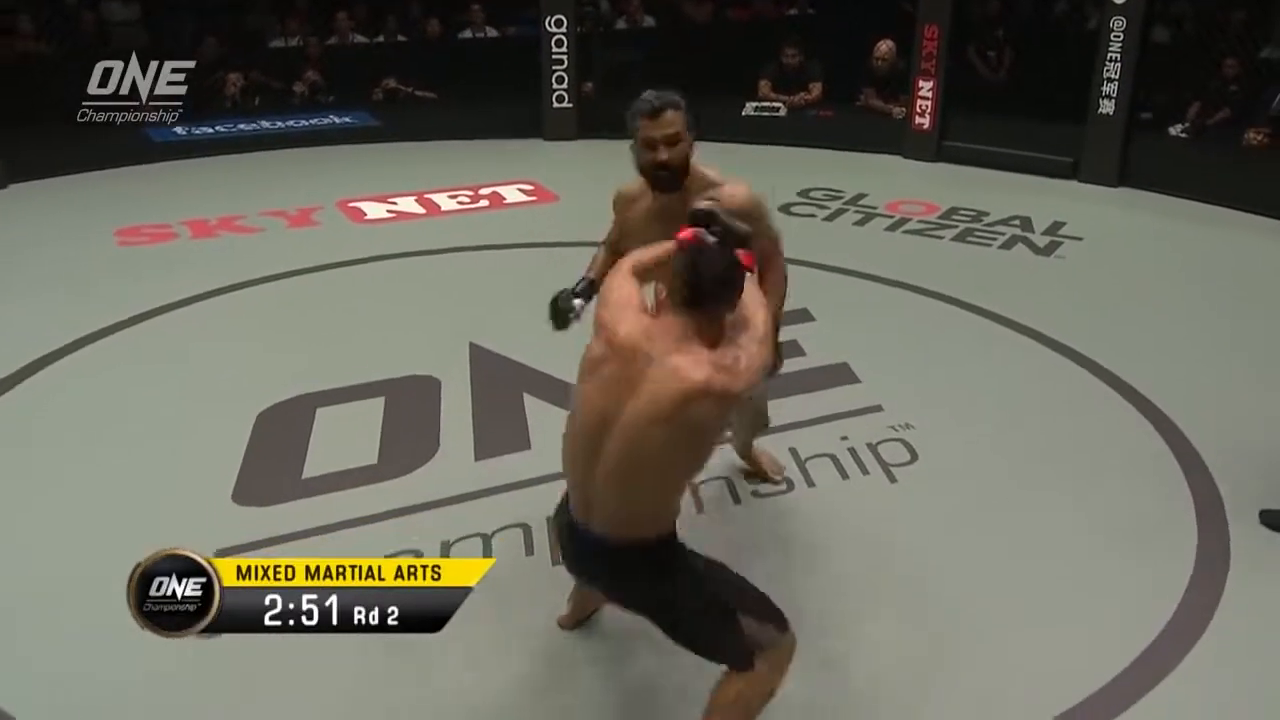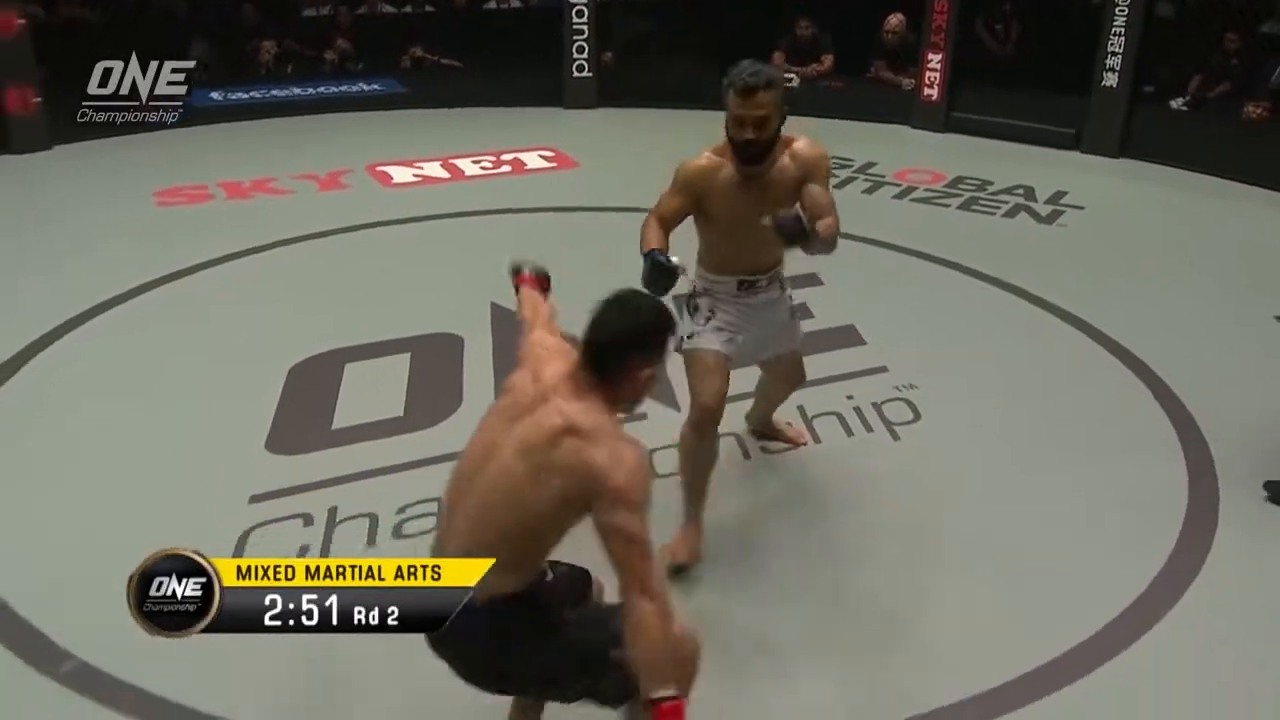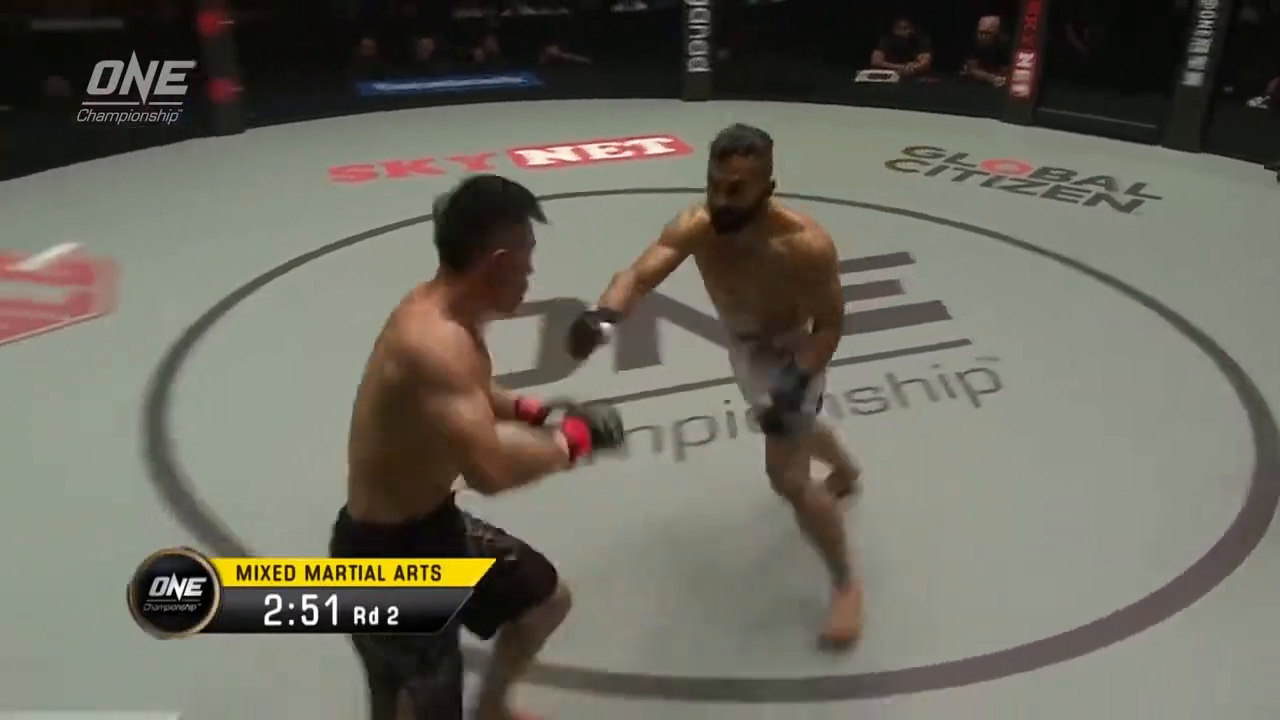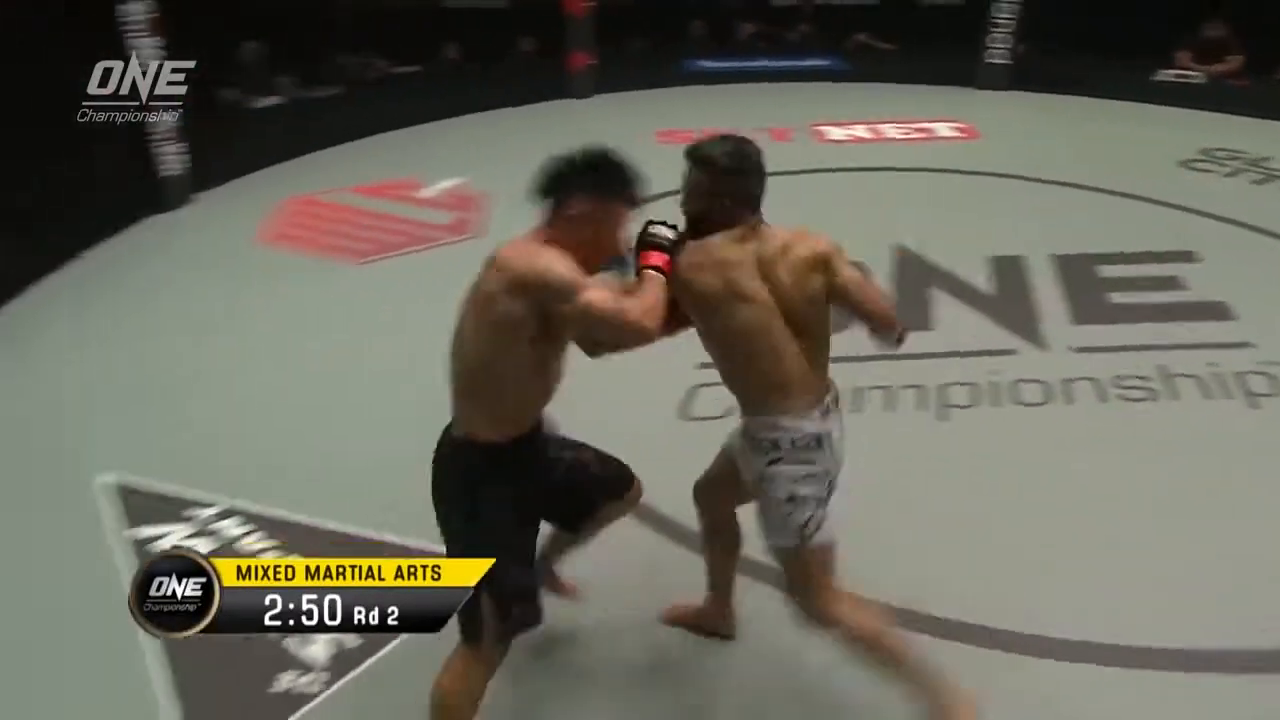
dt=0.4s
person 1, frame 1
left shoulder: (622, 315)
right shoulder: (719, 382)
left elbow: (628, 264)
right elbow: (759, 326)
left wrist: (690, 239)
right wrist: (741, 259)
left hip: (573, 535)
right hip: (638, 565)
right knee: (772, 646)
left ankle: (580, 606)
person 1, frame 2
left shoulder: (544, 360)
right shoulder: (612, 458)
left elbow: (537, 314)
right elbow: (646, 597)
left wrist: (528, 283)
right hip: (483, 628)
left knee: (577, 591)
right knee: (678, 646)
person 1, frame 3
left shoulder: (445, 310)
right shoulder: (431, 341)
right elbow: (491, 469)
left wrist: (527, 411)
right wrist: (575, 440)
left hip: (434, 523)
right hip: (385, 555)
left knee: (546, 599)
person 1, frame 4
left shoulder: (545, 262)
right shoulder: (538, 270)
left elbow: (599, 339)
right elbow: (639, 323)
right wrist: (656, 262)
left hip: (524, 441)
right hip: (481, 468)
left knee: (622, 492)
right knee: (488, 642)
left ankle: (542, 565)
person 2, frame 1
left shoulder: (734, 202)
right shoulder: (629, 201)
left elbow: (771, 266)
right elbow: (614, 248)
right wrist: (582, 290)
left knee: (753, 419)
left ankle: (746, 451)
person 2, frame 2
left shoulder: (805, 157)
right shoulder: (701, 172)
left elbow: (830, 236)
right elbow: (657, 221)
left wrist: (806, 229)
right wrist: (655, 258)
left hip: (771, 291)
right hip: (717, 297)
left knee: (784, 379)
right knee: (705, 409)
left ankle: (761, 420)
right ankle: (691, 524)
person 2, frame 3
left shoulder: (807, 243)
right shoulder: (695, 227)
left elbow: (831, 321)
right elbow: (639, 273)
left wrist: (794, 379)
right wrist: (602, 316)
left hip: (791, 358)
right hip: (748, 351)
left knee: (785, 475)
right knee: (800, 436)
left ankle: (845, 582)
right ankle: (843, 473)
person 2, frame 4
left shoulder: (697, 262)
right shoulder: (810, 250)
right elbow: (892, 328)
right wrist: (856, 282)
left hip: (784, 441)
right hip: (820, 425)
left knee: (820, 601)
right knee: (711, 497)
right ankle: (717, 610)
